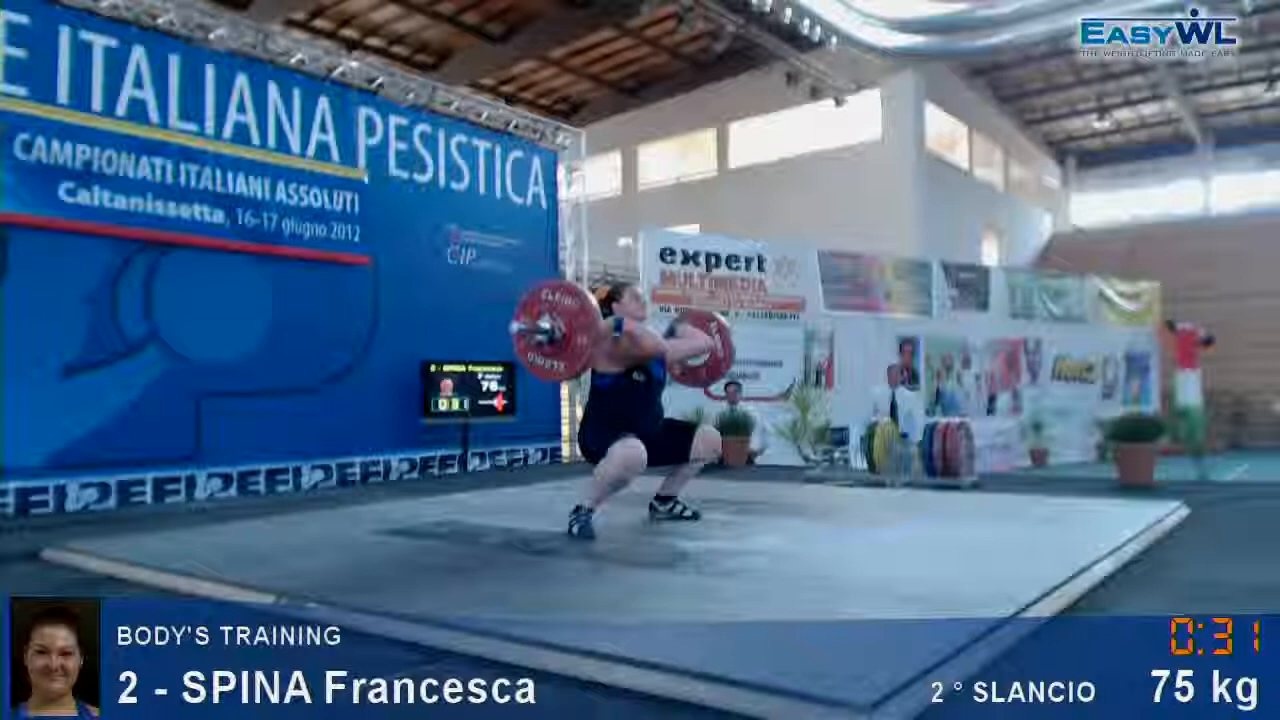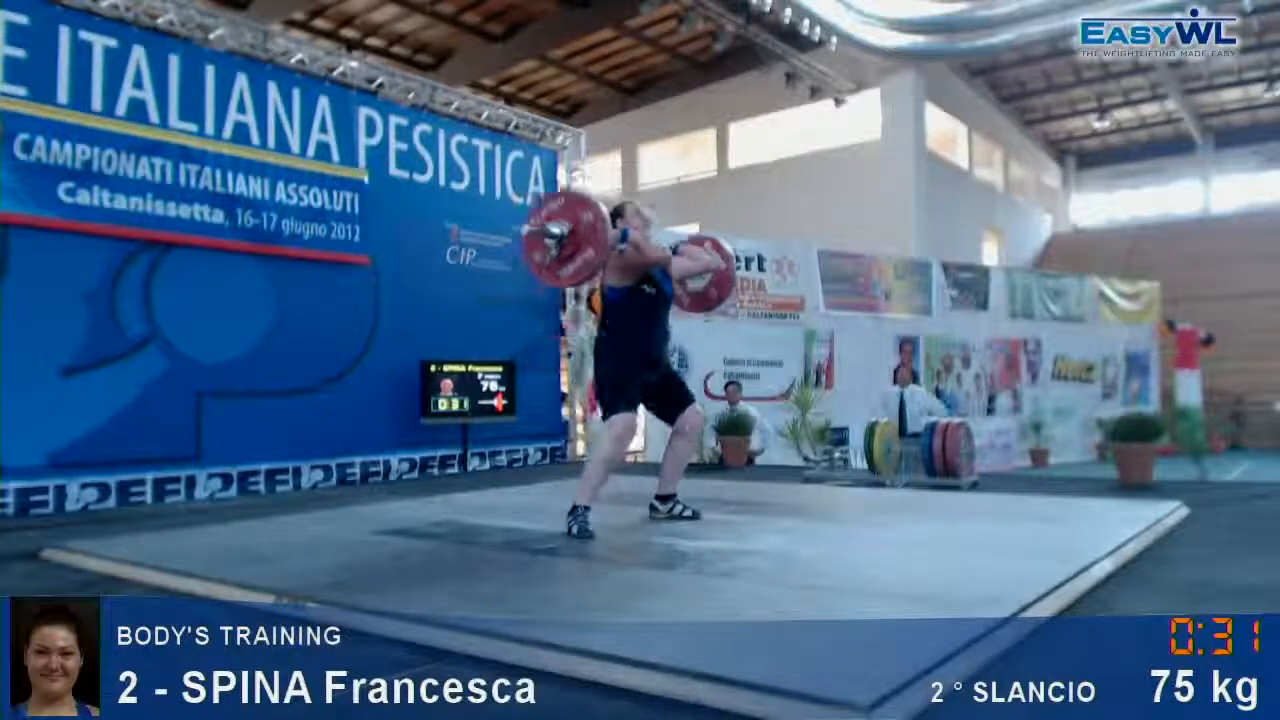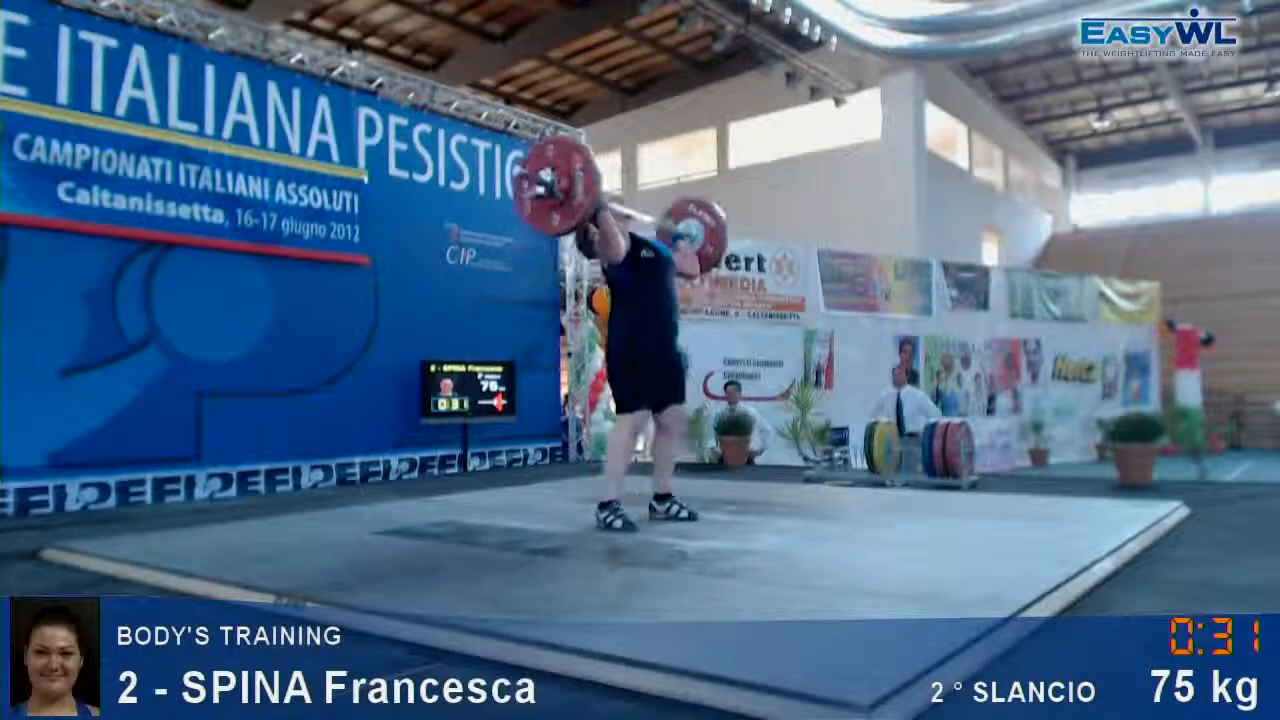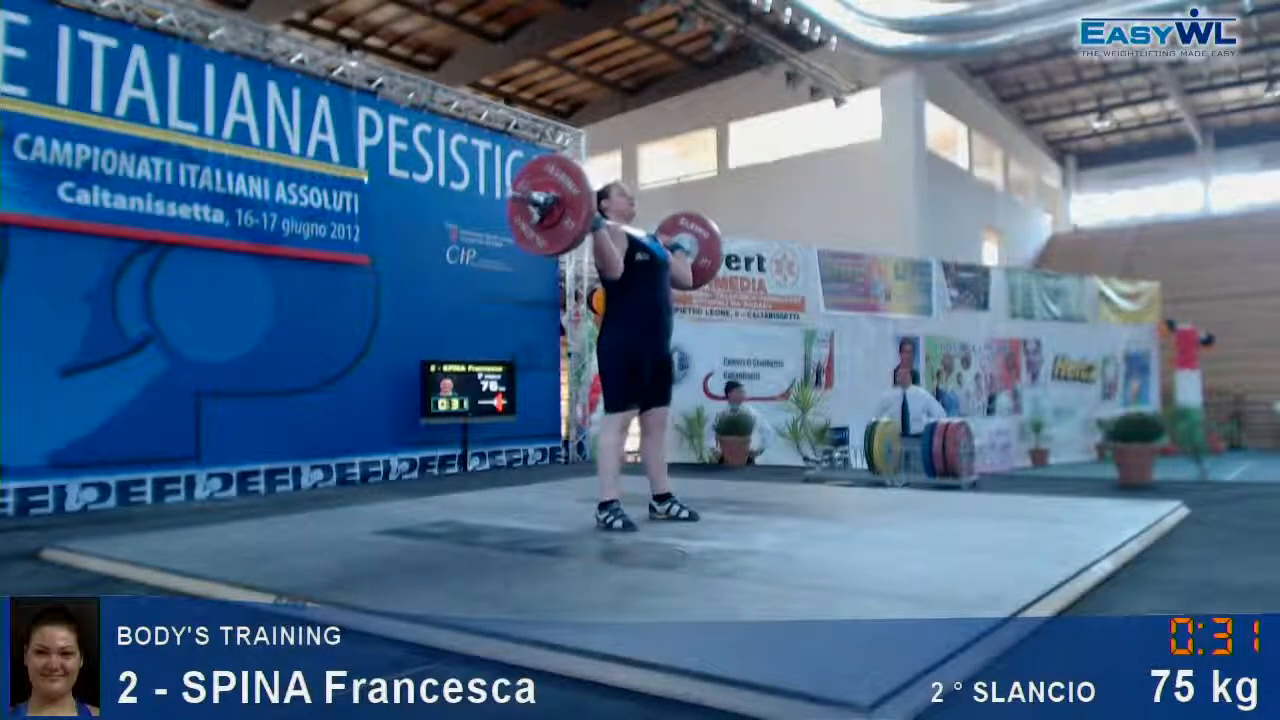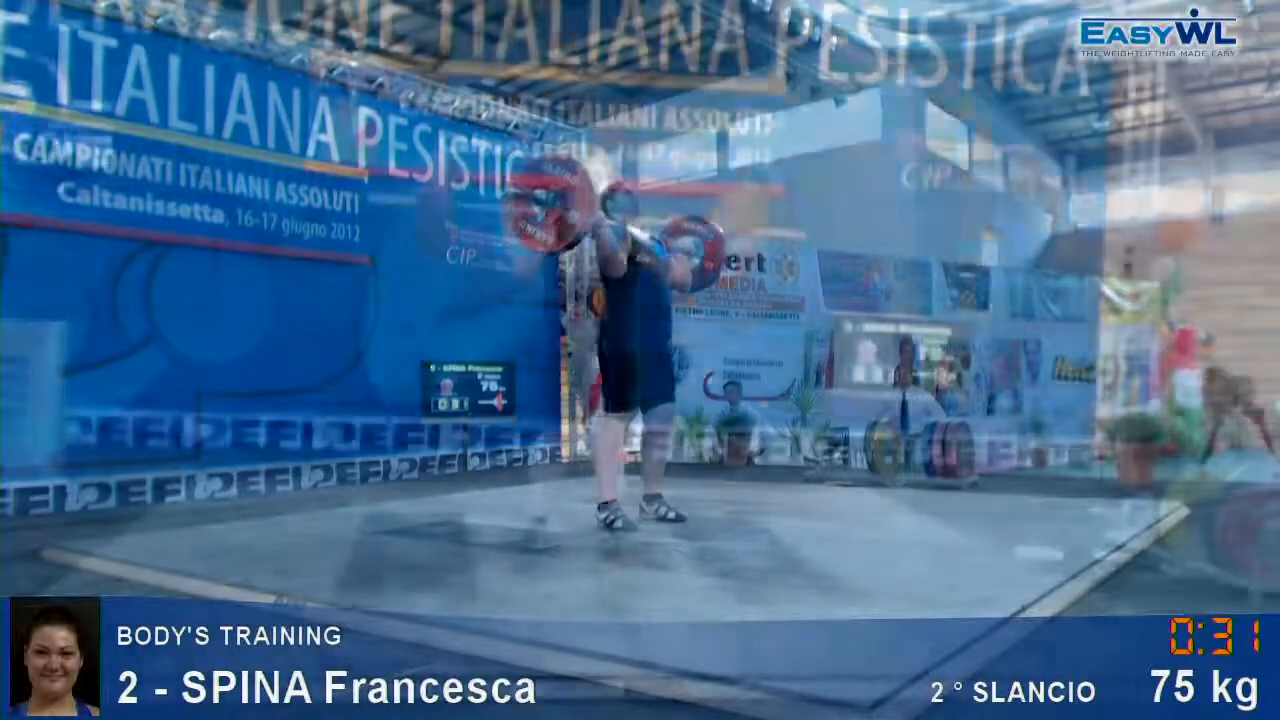
dt=1s
person 1, frame 1
left shoulder: (655, 345)
right shoulder: (613, 346)
left elbow: (704, 344)
right elbow: (652, 346)
left wrist: (677, 328)
right wrist: (617, 324)
right hip: (603, 436)
left knee: (710, 442)
right knee: (632, 455)
left ankle: (664, 501)
right ankle: (582, 511)
person 1, frame 2
left shoulder: (658, 263)
right shoulder: (623, 256)
left elbow: (713, 263)
right elbow: (655, 257)
left wrist: (683, 250)
right wrist: (624, 237)
left hip: (655, 364)
right hip: (617, 364)
left knee: (690, 423)
right knee: (620, 430)
left ankle: (664, 499)
right ankle: (579, 510)
person 1, frame 3
left shoulder: (651, 241)
right shoulder: (613, 236)
left elbow: (690, 268)
right elbow: (616, 252)
left wrist: (677, 236)
right wrist: (598, 213)
left hip: (664, 347)
right hip: (631, 346)
left knee: (674, 420)
right knee: (633, 420)
left ankle: (662, 499)
right ankle: (608, 506)
person 1, frame 4
left shoulder: (649, 240)
right shoulder: (610, 233)
left elbow: (684, 279)
right elbow: (614, 269)
left wrist: (676, 247)
right wrist: (597, 226)
left hip: (656, 345)
right hip: (623, 342)
left knee: (656, 422)
right knee: (618, 420)
left ankle: (662, 499)
right ankle: (607, 506)
person 1, frame 5
right shoulder: (610, 235)
left elbow: (683, 280)
right elbow: (614, 266)
left wrist: (683, 253)
right wrist: (598, 230)
left hip: (653, 347)
right hip: (620, 345)
left knee: (661, 423)
right knee: (615, 420)
left ankle: (652, 500)
right ankle: (607, 506)
